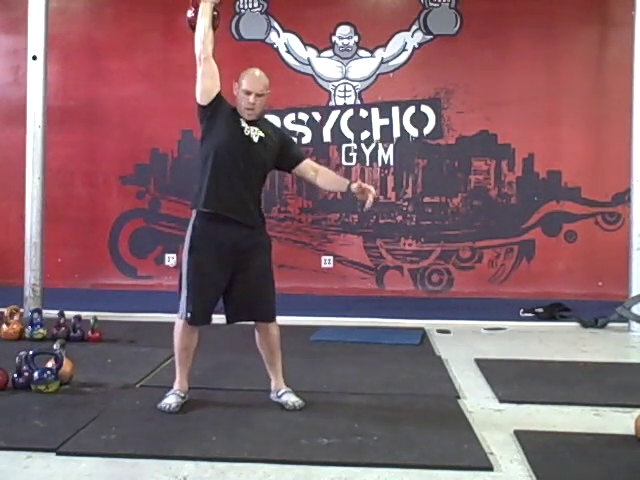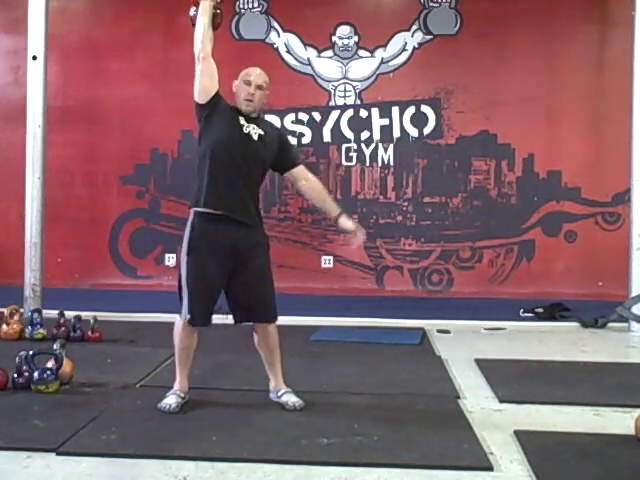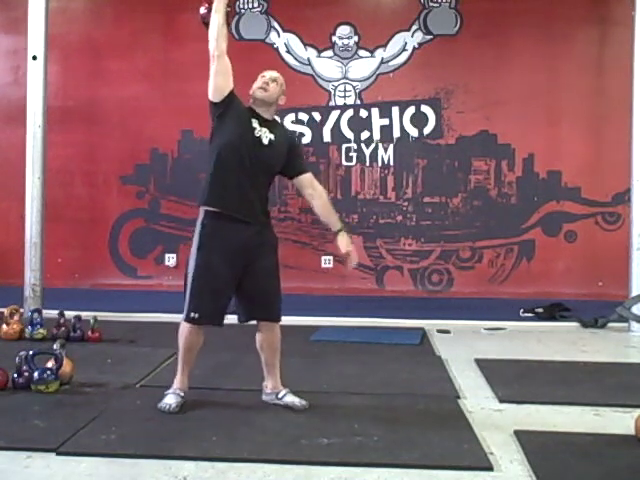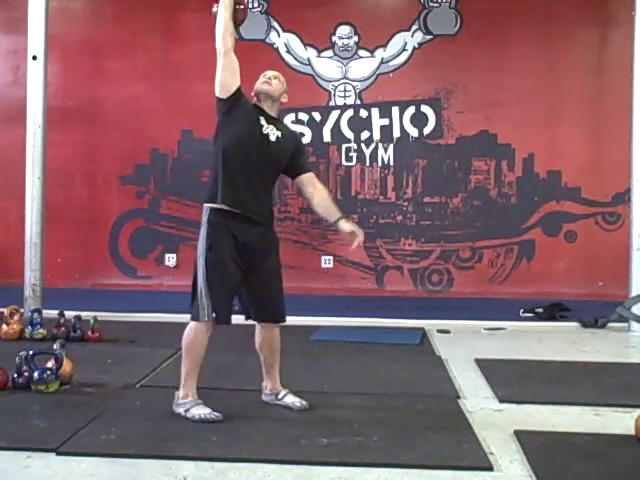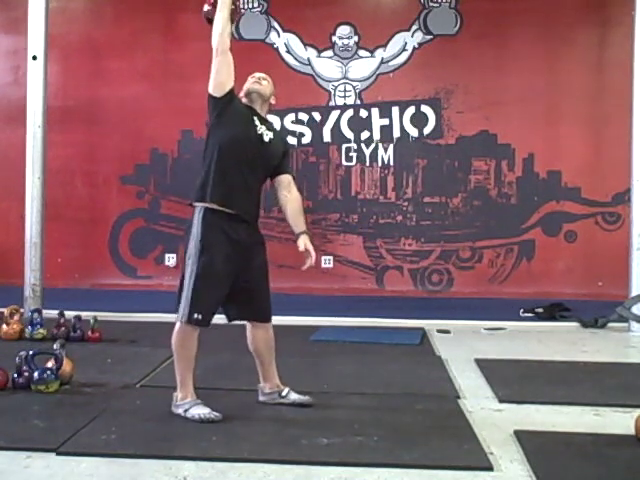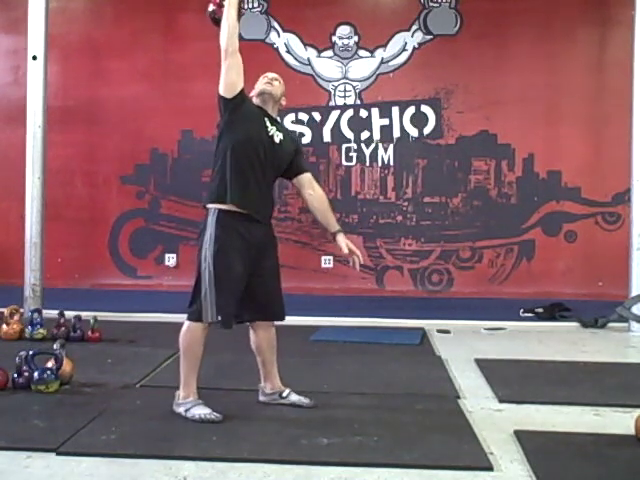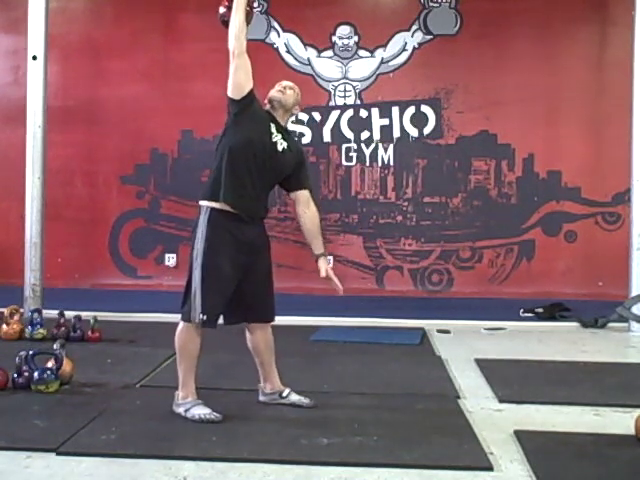
dt=0.4s
person 1, frame 1
left shoulder: (275, 137)
right shoulder: (216, 114)
left elbow: (313, 171)
right elbow: (203, 57)
left wrist: (350, 185)
left hip: (252, 234)
right hip: (207, 229)
left knee: (264, 315)
right knee: (190, 313)
left ankle: (278, 386)
right ankle: (179, 387)
person 1, frame 2
left shoulder: (273, 137)
right shoulder: (214, 111)
left elbow: (304, 179)
right elbow: (203, 56)
left wrist: (340, 216)
left hip: (250, 233)
right hip: (206, 227)
left knee: (263, 315)
right knee: (190, 312)
left ankle: (277, 386)
right ankle: (180, 387)
person 1, frame 3
left shoulder: (285, 140)
right shoulder: (229, 111)
left elbow: (311, 188)
right elbow: (217, 54)
left wrist: (339, 231)
left hip: (259, 233)
right hip: (216, 226)
left knee: (268, 315)
right knee: (196, 313)
left ankle: (273, 387)
right ankle: (179, 386)
person 1, frame 4
left shoulder: (289, 139)
right shoulder: (235, 108)
left elbow: (311, 186)
right elbow: (225, 51)
left wrist: (339, 221)
left hip: (262, 230)
right hip: (222, 223)
left knee: (270, 315)
right knee: (206, 313)
left ankle: (273, 387)
right ankle: (185, 396)
person 1, frame 5
left shoulder: (277, 141)
right shoulder: (225, 109)
left elbow: (287, 189)
right elbow: (221, 49)
left wrist: (302, 233)
left hip: (249, 229)
right hip: (212, 222)
left knee: (259, 313)
right knee: (193, 312)
left ankle: (271, 386)
right ankle: (183, 396)
person 1, frame 6
left shoulder: (287, 141)
right shoulder: (237, 109)
left elbow: (310, 188)
right elbow: (229, 51)
left wrist: (337, 233)
left hip: (261, 229)
right hip: (225, 223)
left knee: (264, 313)
right knee: (203, 312)
left ankle: (271, 387)
right ankle: (186, 396)
person 1, frame 7
left shoulder: (292, 152)
right shoulder: (246, 111)
left elbow: (305, 206)
right elbow: (237, 53)
left wrist: (320, 256)
left hip: (253, 232)
right hip: (218, 223)
left knee: (259, 314)
right knee: (197, 313)
left ankle: (271, 387)
right ankle: (185, 396)
